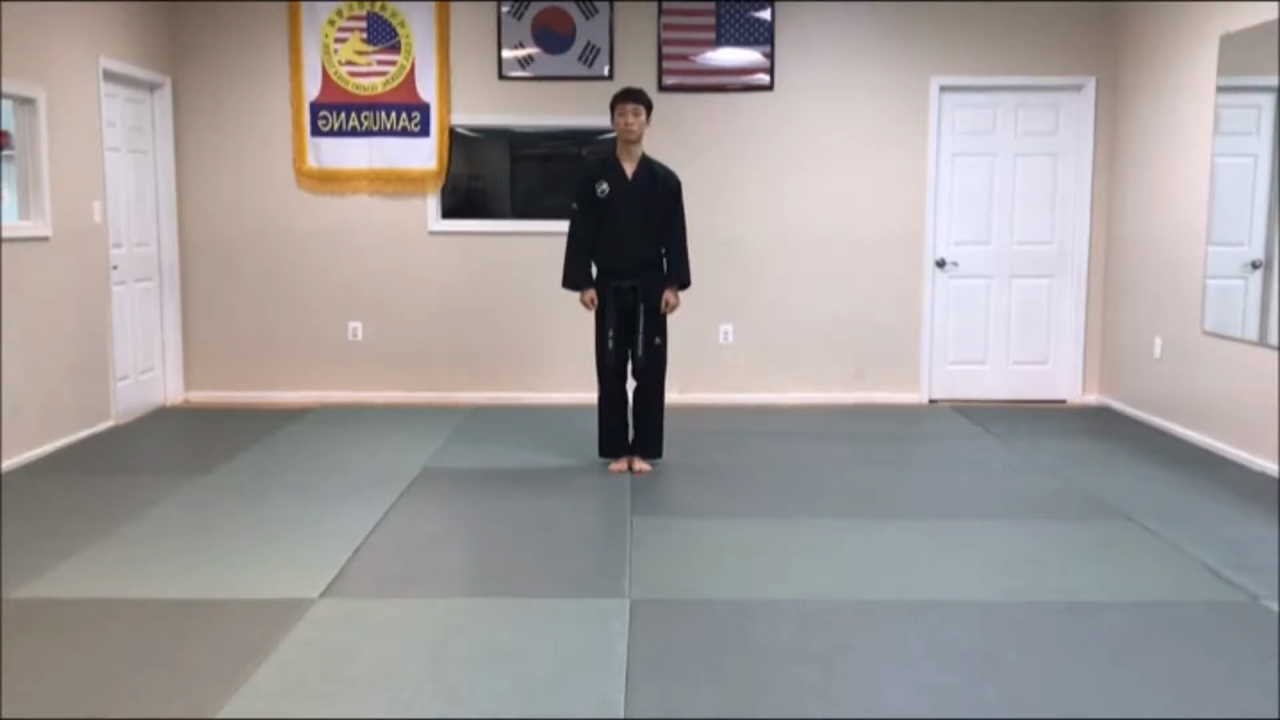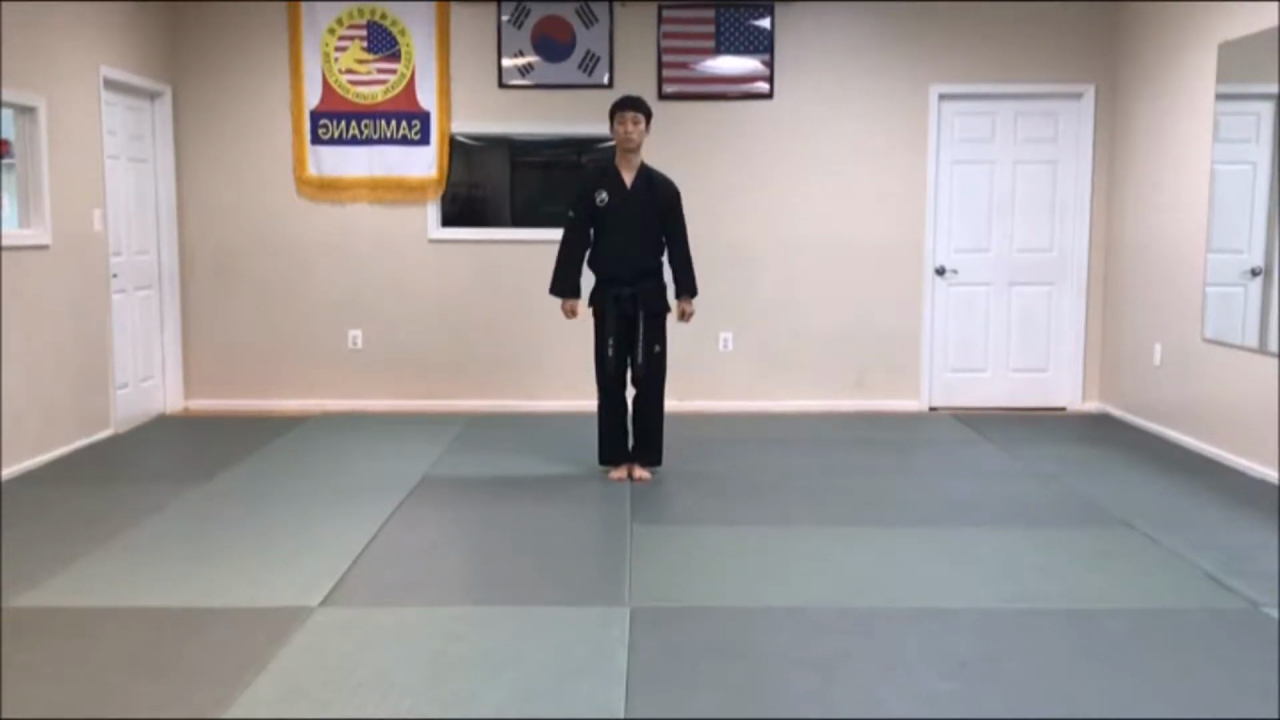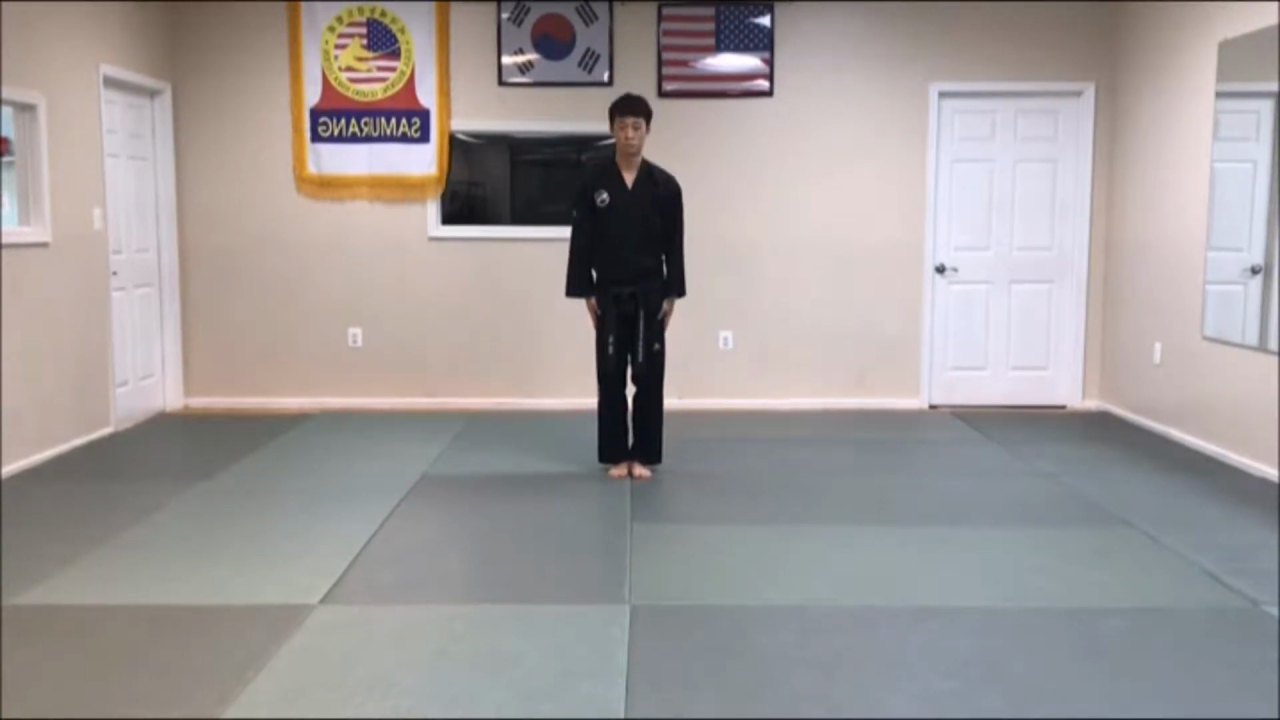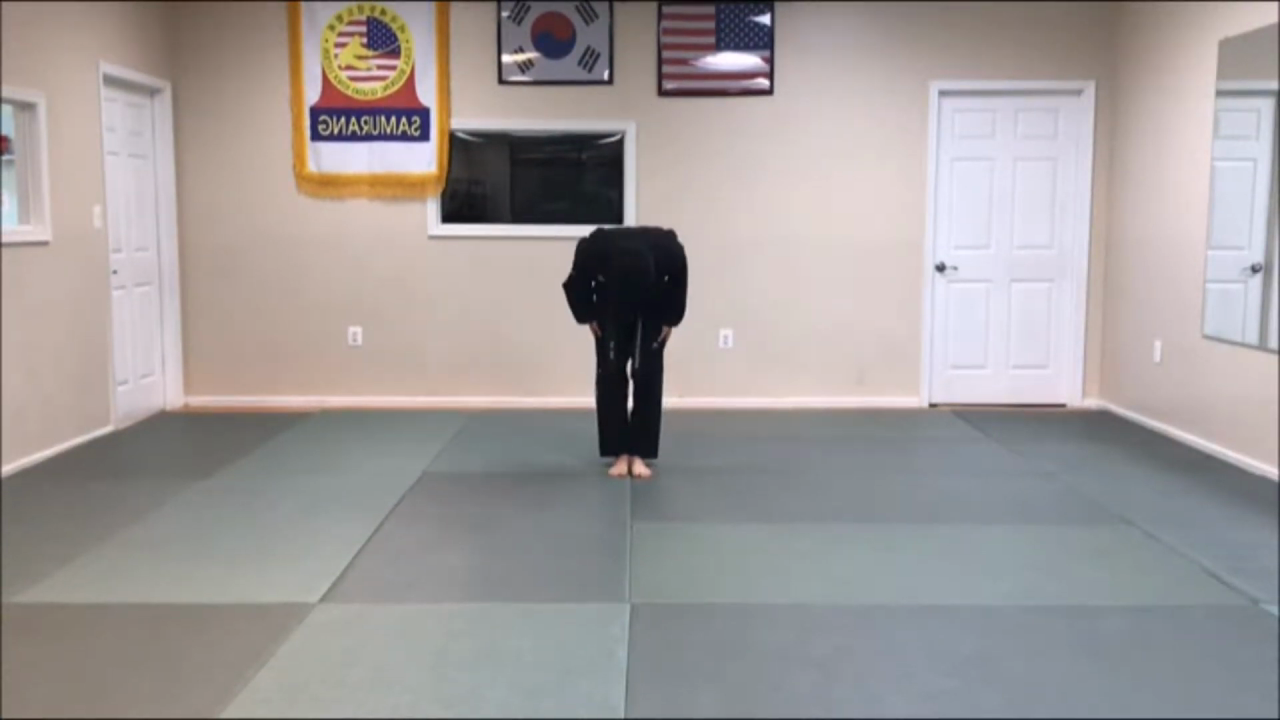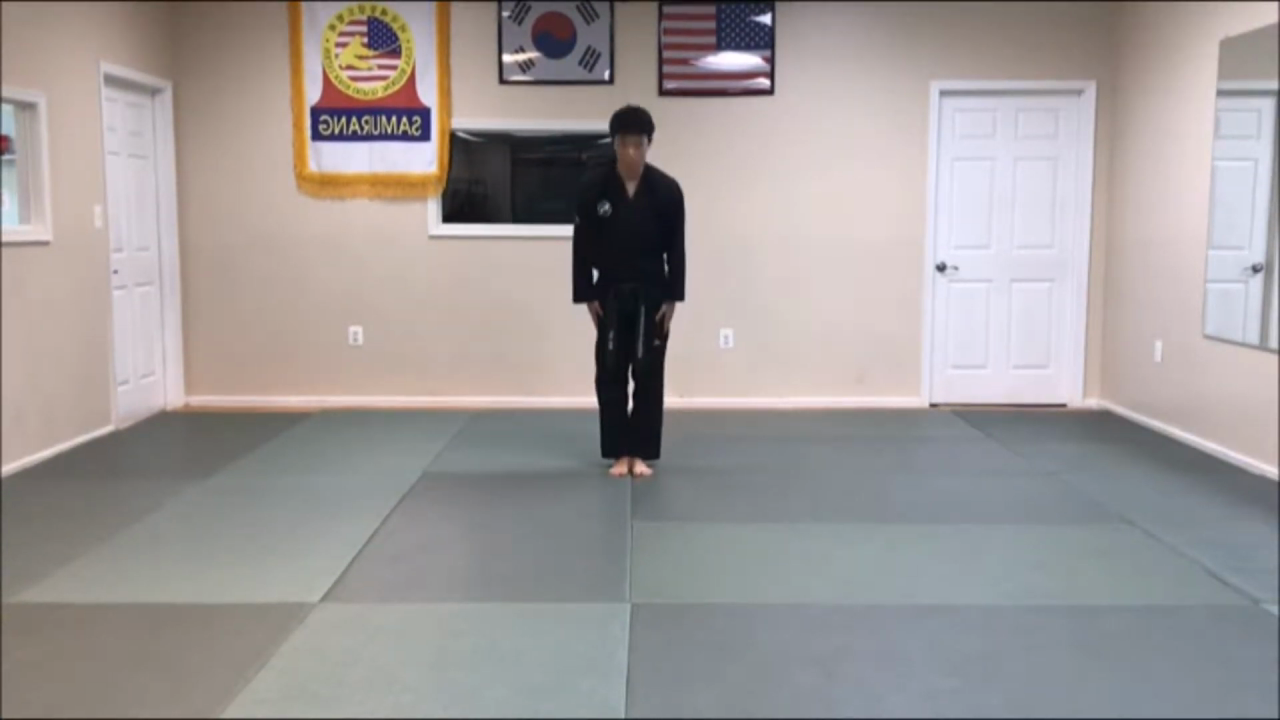
dt=1s
person 1, frame 1
left shoulder: (664, 178)
right shoulder: (595, 175)
left elbow: (675, 236)
right elbow: (581, 232)
left wrist: (674, 285)
right wrist: (584, 283)
left hip: (649, 287)
right hip: (609, 287)
left knee: (649, 370)
right knee: (610, 370)
left ankle: (643, 450)
right ankle: (617, 450)
person 1, frame 2
left shoulder: (662, 187)
right shoulder: (594, 184)
left elbow: (677, 243)
right elbow: (576, 238)
left wrist: (685, 294)
right wrist: (568, 290)
left hip: (648, 295)
right hip: (609, 295)
left knee: (649, 378)
right knee: (610, 378)
left ankle: (644, 458)
right ankle: (617, 457)
person 1, frame 3
left shoulder: (664, 185)
right shoulder: (593, 182)
left elbow: (674, 244)
right elbow: (581, 241)
left wrist: (672, 293)
right wrist: (586, 292)
left hip: (649, 294)
right hip: (609, 295)
left knee: (648, 376)
right knee: (610, 376)
left ankle: (643, 456)
right ankle: (617, 456)
person 1, frame 4
left shoulder: (669, 252)
right shoulder: (592, 251)
left elbow: (677, 284)
right elbow: (575, 285)
left wrist: (670, 319)
right wrist: (588, 316)
left hip: (652, 311)
right hip: (610, 310)
left knee: (647, 374)
right knee: (610, 373)
left ankle: (640, 453)
right ankle: (620, 452)
person 1, frame 5
left shoulder: (667, 189)
right shoulder: (594, 188)
left elbow: (675, 247)
right elbow: (582, 246)
left wrist: (672, 296)
right wrist: (587, 295)
left hip: (651, 295)
right hip: (610, 295)
left knee: (648, 373)
right knee: (610, 374)
left ankle: (641, 453)
right ankle: (619, 452)
